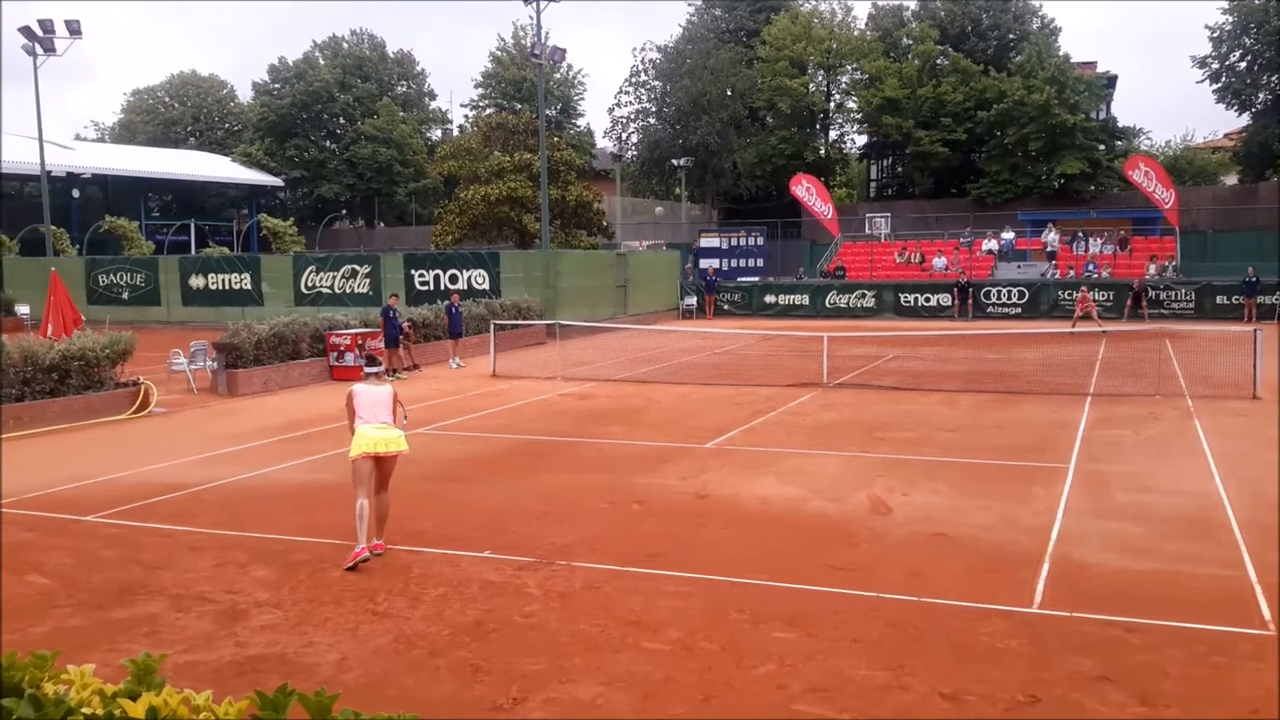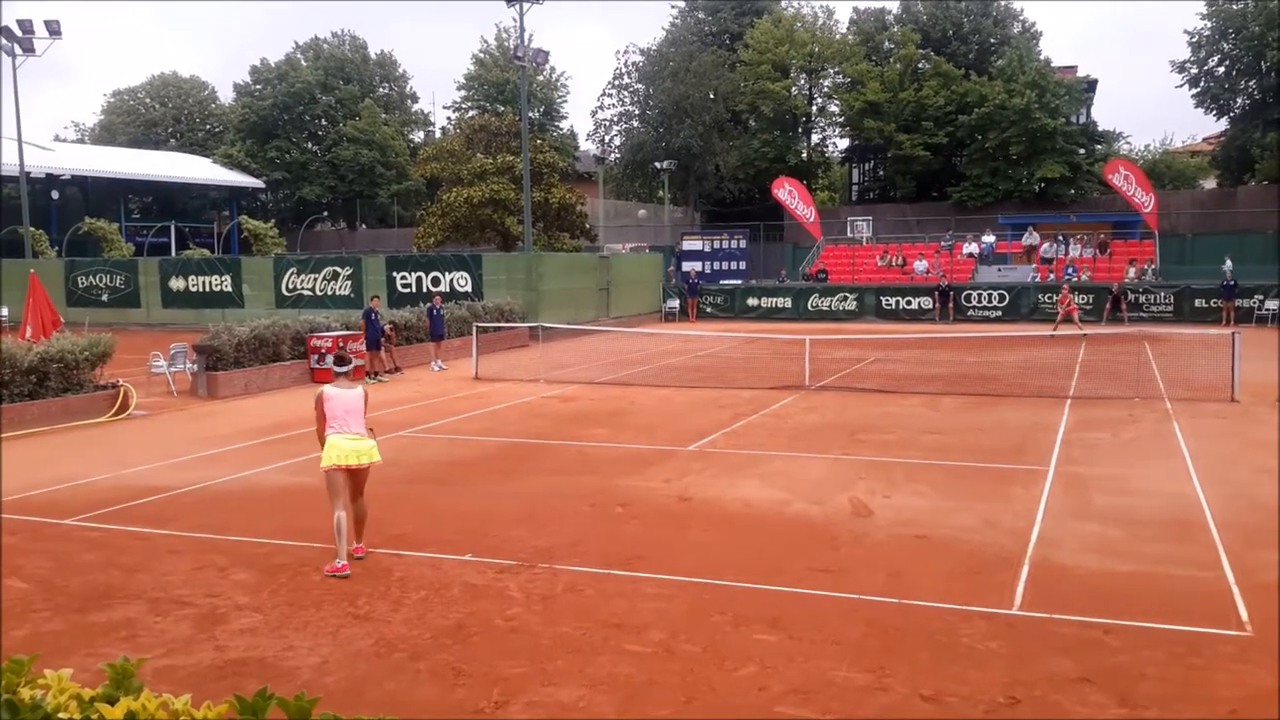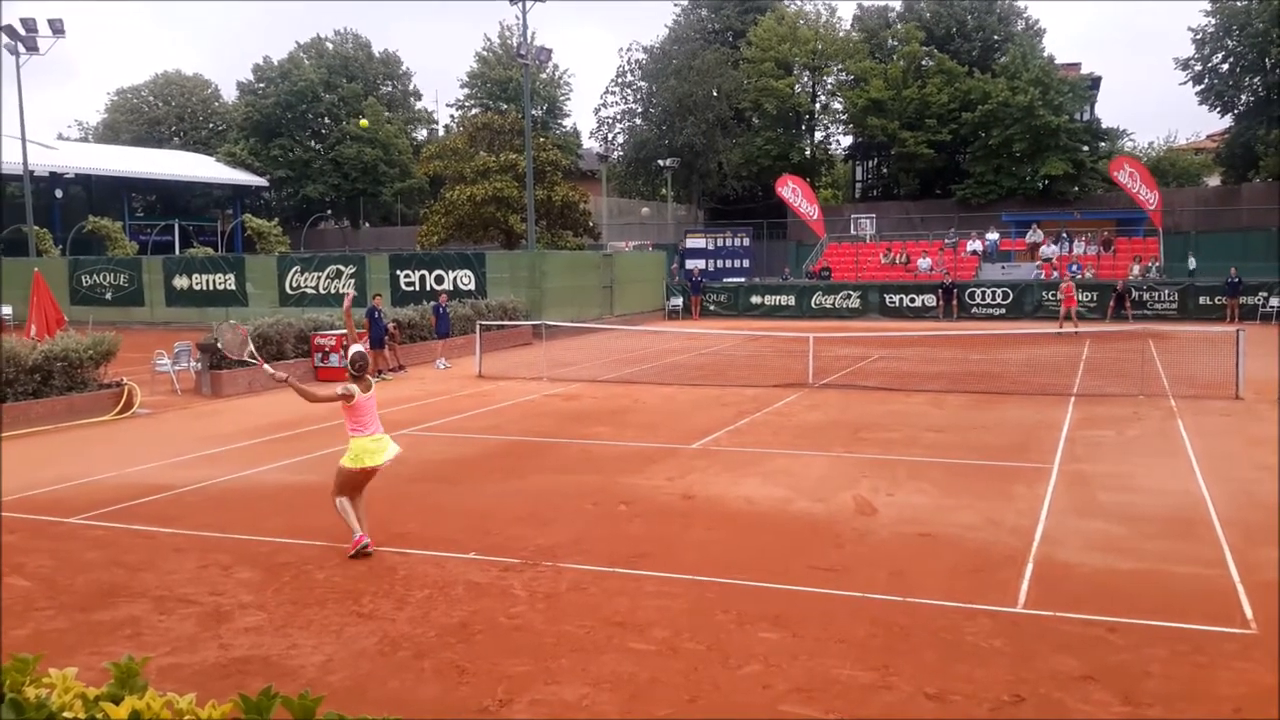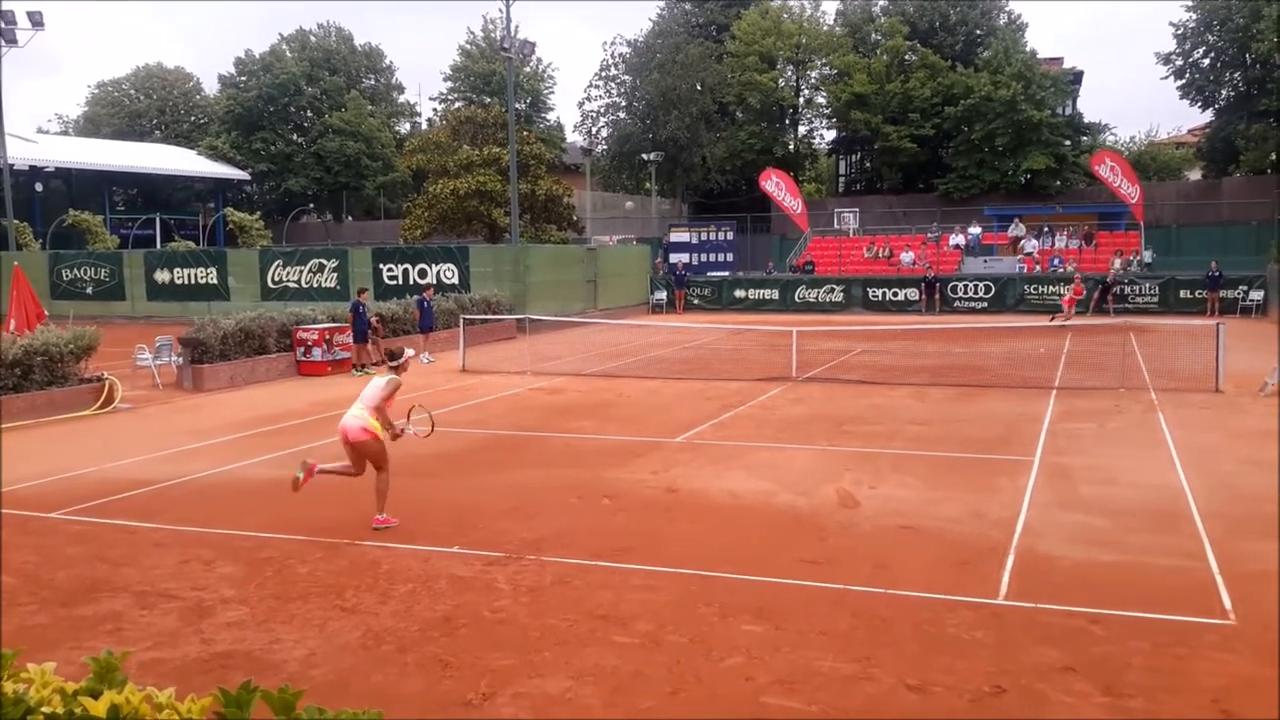
dt=1s
person 1, frame 1
left shoulder: (353, 391)
right shoulder: (390, 390)
left elbow: (352, 425)
left hip: (365, 437)
right hip: (390, 436)
left knee: (362, 495)
right knee: (381, 491)
left ankle: (361, 546)
right ankle: (378, 542)
person 1, frame 2
left shoulder: (323, 392)
right shoulder: (362, 391)
left elbow: (320, 429)
left wrist: (327, 449)
left hip: (337, 446)
right hip: (362, 445)
left knee: (339, 506)
right knee: (357, 498)
left ankle: (341, 562)
right ankle: (359, 545)
person 1, frame 3
left shoulder: (348, 391)
right shoulder: (369, 380)
left elbow: (313, 396)
right elbow: (355, 343)
left wrist: (287, 379)
right wrist: (347, 314)
left hip: (361, 449)
right hip: (378, 445)
left knee: (339, 495)
right knee: (355, 493)
left ankle: (359, 536)
right ankle: (365, 540)
person 1, frame 4
left shoulder: (379, 377)
right shoulder: (395, 381)
right elbow: (378, 406)
left wrist: (389, 427)
right wrist: (392, 427)
left hip: (347, 422)
right hip: (361, 427)
left knee: (357, 469)
right knee: (382, 469)
left ankle: (313, 468)
right ankle: (380, 517)
